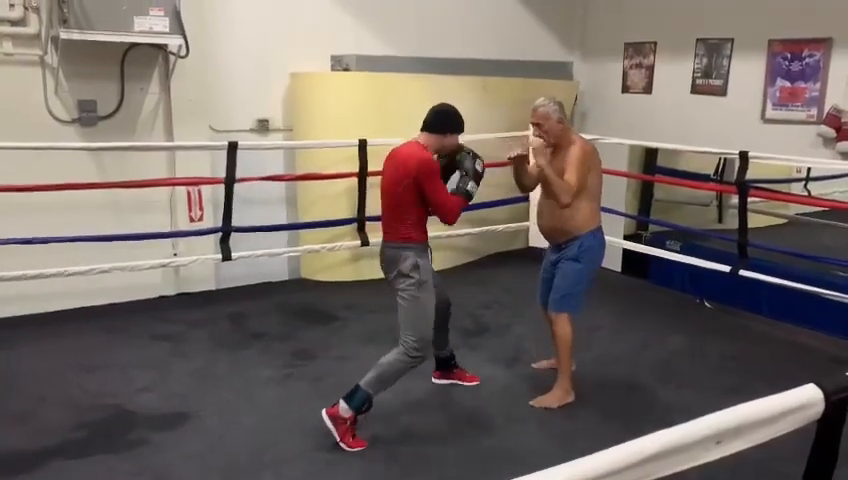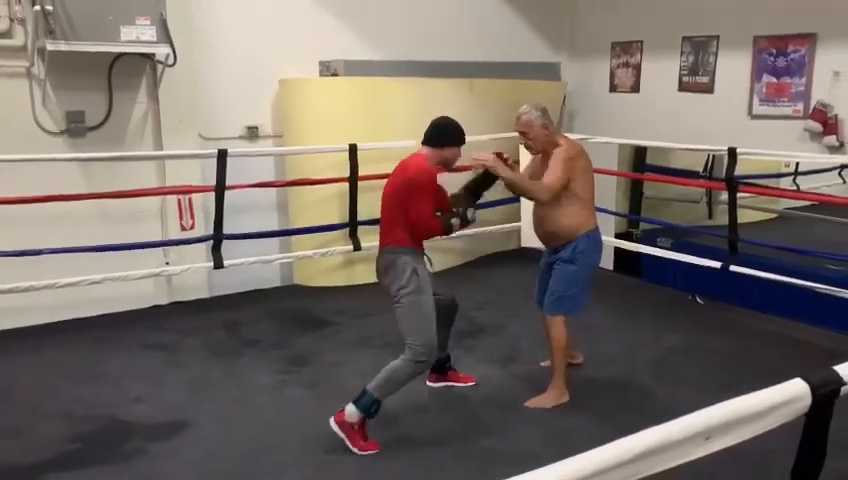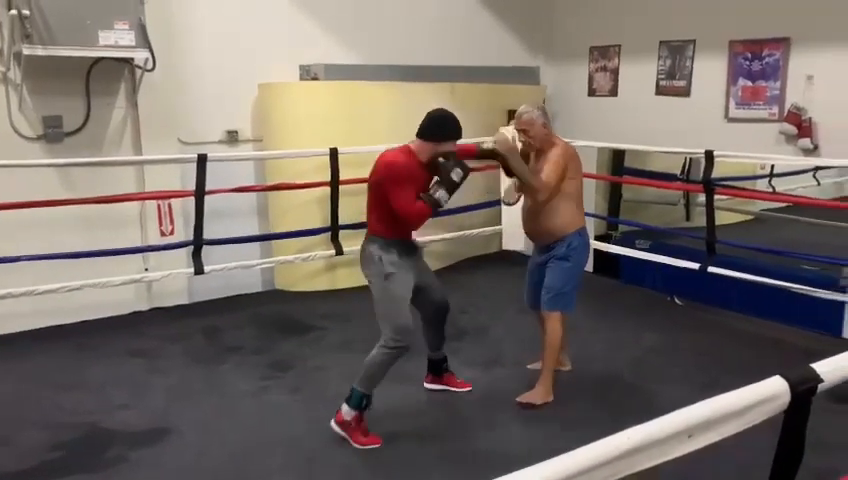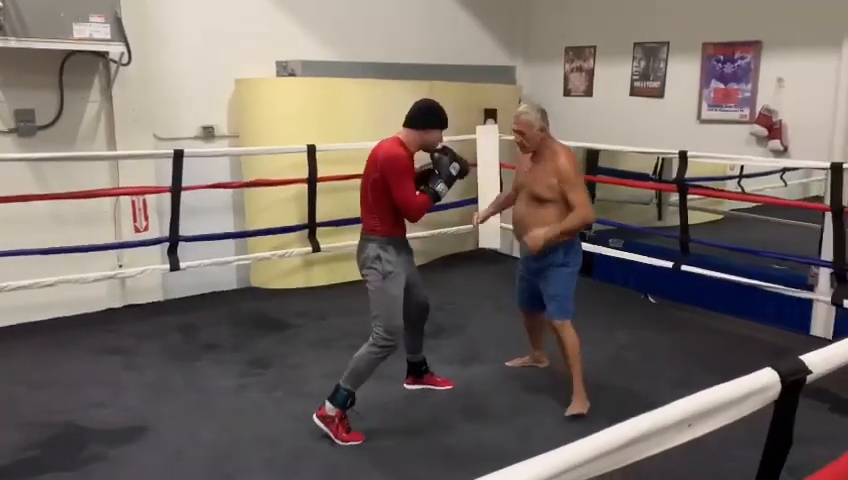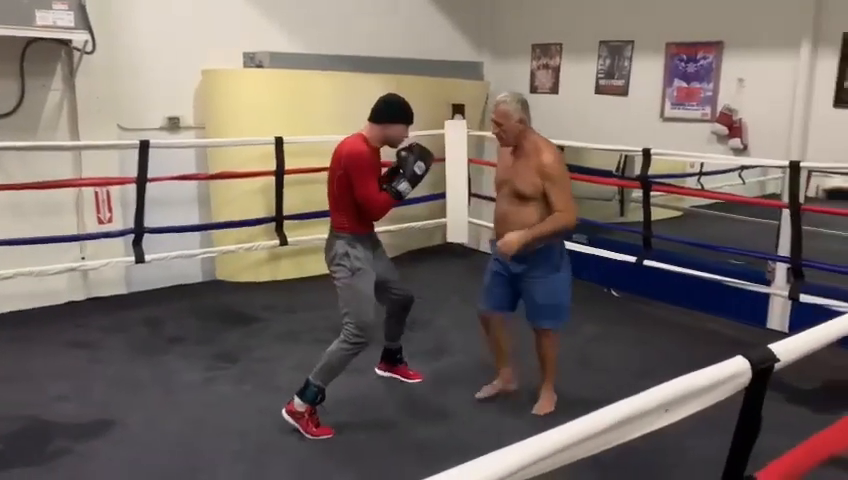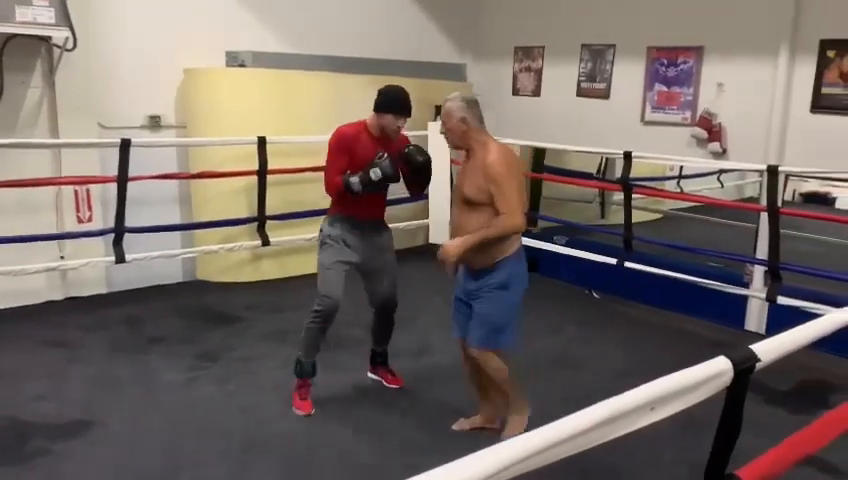
dt=0.4s
person 1, frame 1
left shoulder: (401, 152)
right shoulder: (423, 160)
right elbow: (448, 214)
left wrist: (448, 168)
right wrist: (470, 178)
left hip: (402, 250)
right hip: (409, 255)
left knee: (440, 305)
right knee: (415, 348)
left ankle: (446, 367)
right ankle: (344, 411)
person 1, frame 2
left shoulder: (413, 166)
right shoulder: (422, 171)
left elbow: (440, 208)
right elbow: (424, 227)
left wrist: (479, 184)
right wrist: (460, 216)
left hip: (400, 259)
right hip: (403, 263)
left knee: (447, 306)
right knee: (420, 354)
left ankle: (441, 371)
right ankle: (352, 416)
person 1, frame 3
left shoulder: (428, 157)
right shoulder: (393, 164)
left elbow: (459, 152)
right elbow: (411, 217)
left wrist: (492, 151)
right wrist: (445, 185)
left hip: (405, 249)
right hip: (383, 254)
left knee: (437, 307)
right knee: (397, 339)
left ankle: (437, 373)
right ankle: (349, 414)
person 1, frame 4
left shoulder: (401, 152)
right shoulder: (392, 155)
right elbow: (413, 210)
left wrist: (432, 173)
right wrist: (442, 179)
left hip: (396, 245)
right hip: (381, 250)
left knee: (418, 307)
right knee: (387, 336)
left ankle: (417, 373)
right ankle: (332, 409)
person 1, frame 5
left shoulder: (367, 149)
right shoulder: (356, 152)
right elbow: (375, 208)
left wrist: (397, 171)
right wrist: (408, 178)
left hip: (367, 243)
right hip: (349, 248)
left knee: (401, 298)
right knee: (358, 332)
left ankle: (391, 361)
right ankle: (301, 405)
person 1, frame 6
left shoulder: (400, 142)
right shoulder: (345, 136)
left elbow: (416, 191)
right elbow: (333, 186)
left wrist: (420, 170)
right wrist: (371, 175)
left hip: (377, 232)
right hip: (340, 230)
left knee: (386, 302)
right knee: (327, 303)
left ankle: (378, 364)
right ankle: (302, 379)
person 2, frame 1
left shoulder: (579, 150)
right shoulder: (549, 149)
left elbow: (565, 197)
right elbow: (527, 186)
left wrist: (542, 163)
right wrist: (519, 164)
left hip: (582, 244)
right hip: (557, 243)
left knee: (559, 312)
right knee: (549, 306)
left ankle: (563, 388)
right ankle: (562, 359)
person 2, frame 2
left shoulder: (566, 154)
right shoulder: (543, 154)
left elbow: (542, 195)
right elbow: (525, 188)
left wrist: (502, 171)
right wrist: (507, 171)
left hip: (579, 246)
right hip: (556, 245)
left knee: (554, 313)
right knee: (546, 304)
left ankle: (558, 389)
right ankle: (570, 353)
person 2, frame 3
left shoulder: (560, 153)
right shoulder: (532, 153)
left elbow: (541, 193)
right elbow: (518, 191)
left wrist: (512, 157)
right wrist: (512, 176)
left hip: (568, 245)
right hip: (543, 245)
left knee: (551, 311)
right knee: (540, 306)
left ankle: (544, 387)
right ankle: (559, 358)
person 2, frame 4
left shoulder: (563, 161)
right shoulder: (526, 157)
left elbow: (586, 213)
right elbow: (514, 192)
left wrist: (547, 232)
right wrist: (489, 211)
left hip: (560, 253)
right hip: (531, 251)
left knee: (560, 321)
right knee: (529, 307)
left ankle: (579, 394)
right ankle: (537, 355)
person 2, frame 5
left shoulder: (546, 158)
right shoulder: (505, 150)
left elbow: (567, 215)
left wrist: (524, 237)
left hip: (541, 256)
right hip: (505, 252)
left knee: (543, 327)
right knee: (489, 314)
left ankle: (547, 390)
right ankle: (505, 376)
person 2, frame 6
left shoulder: (496, 159)
right shoulder: (471, 156)
left elbow: (514, 221)
left wrist: (464, 242)
right wrist: (458, 252)
left hip: (500, 272)
right hip: (470, 270)
left knee: (482, 350)
right knee: (468, 345)
left ankle: (517, 407)
right ankle: (488, 411)
